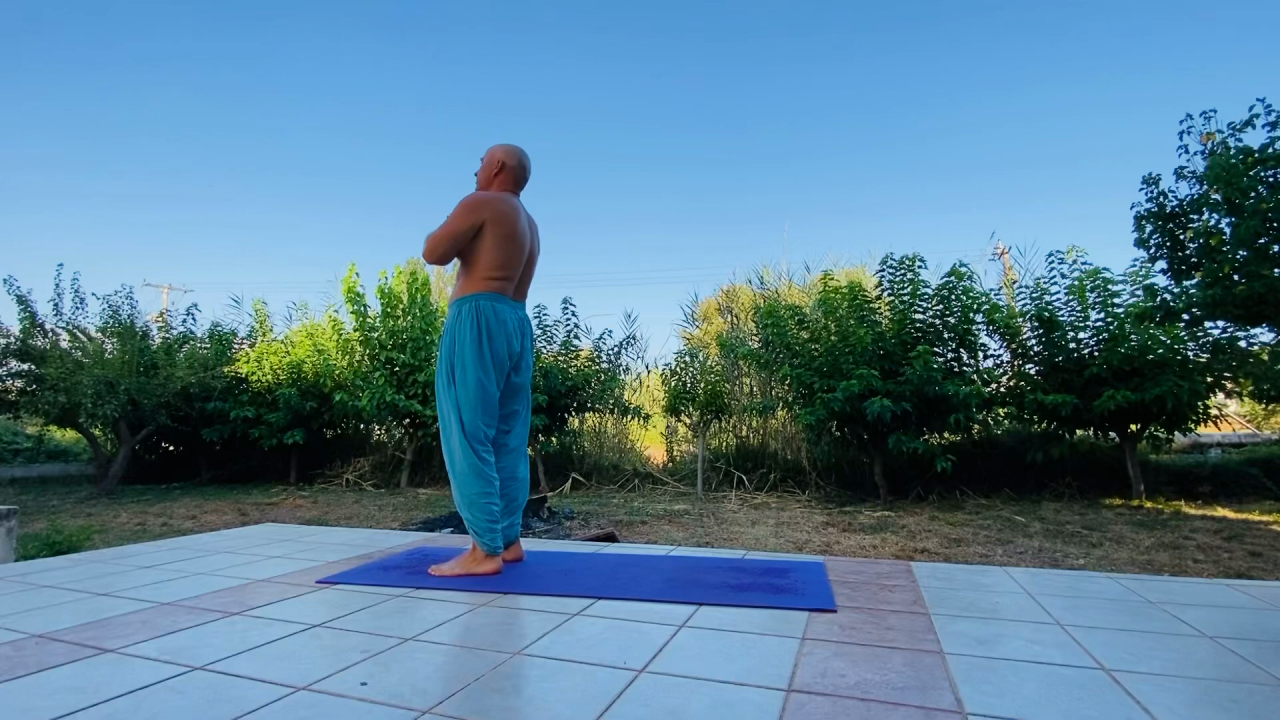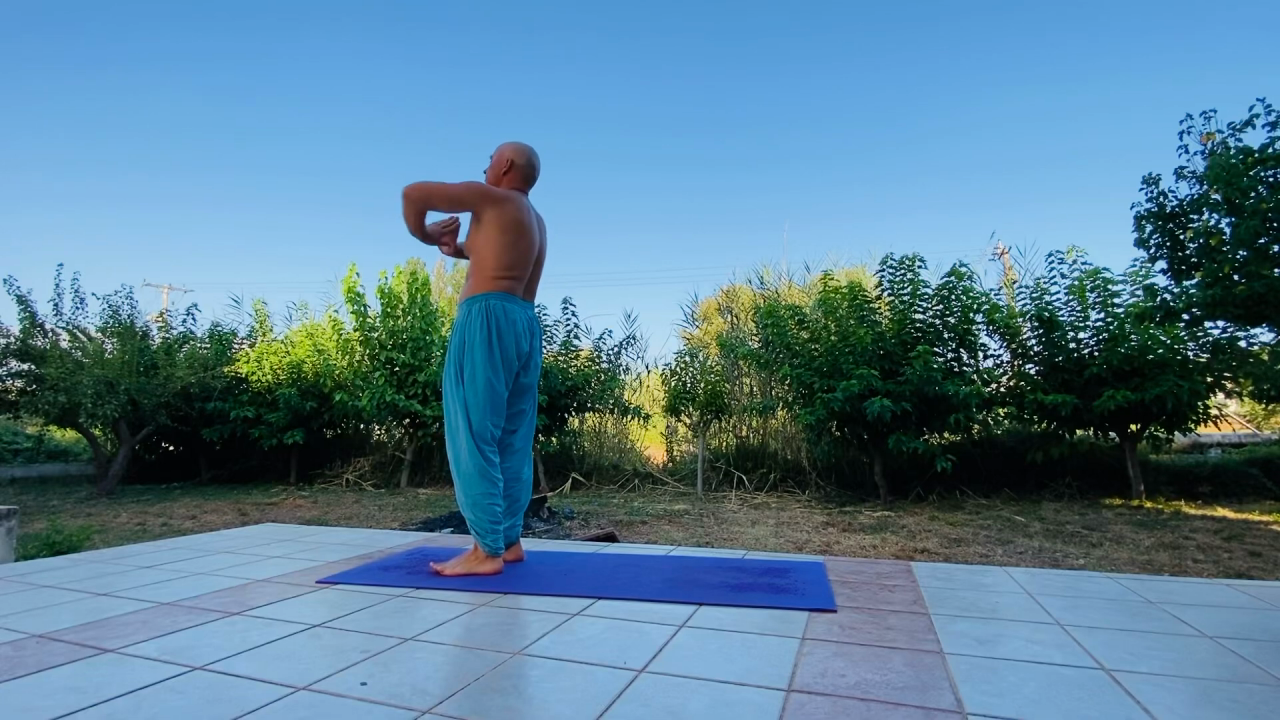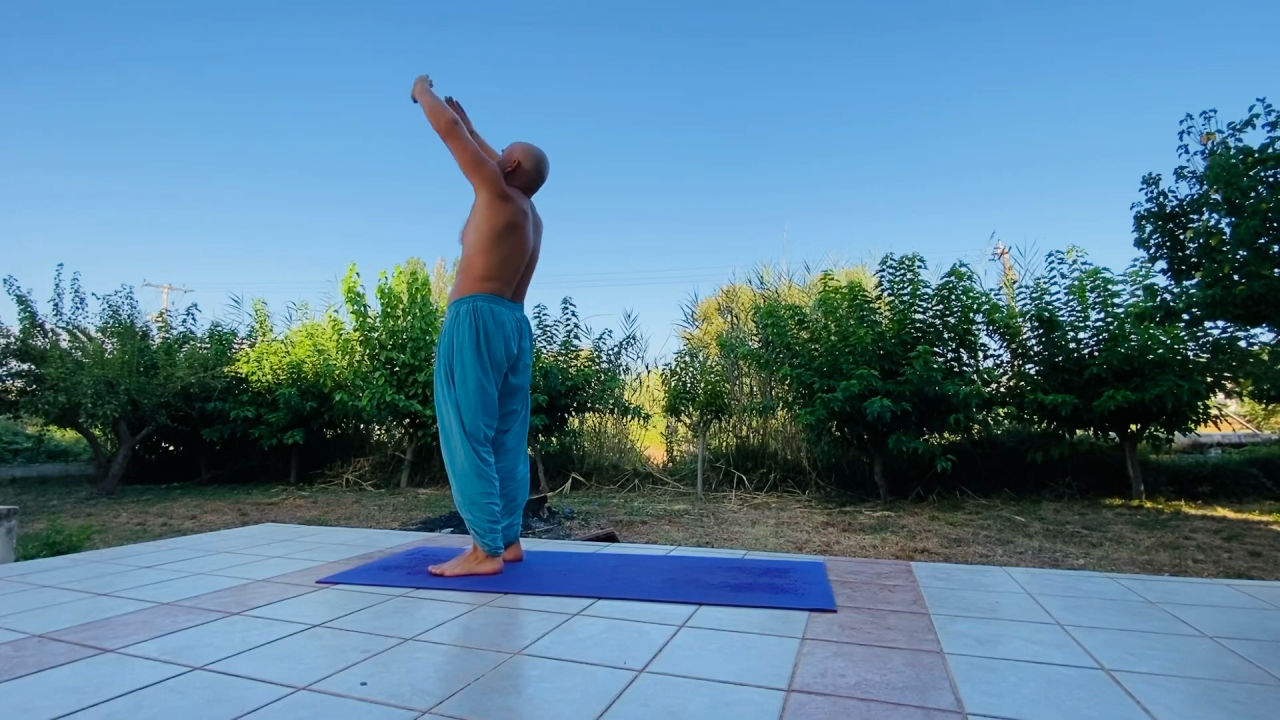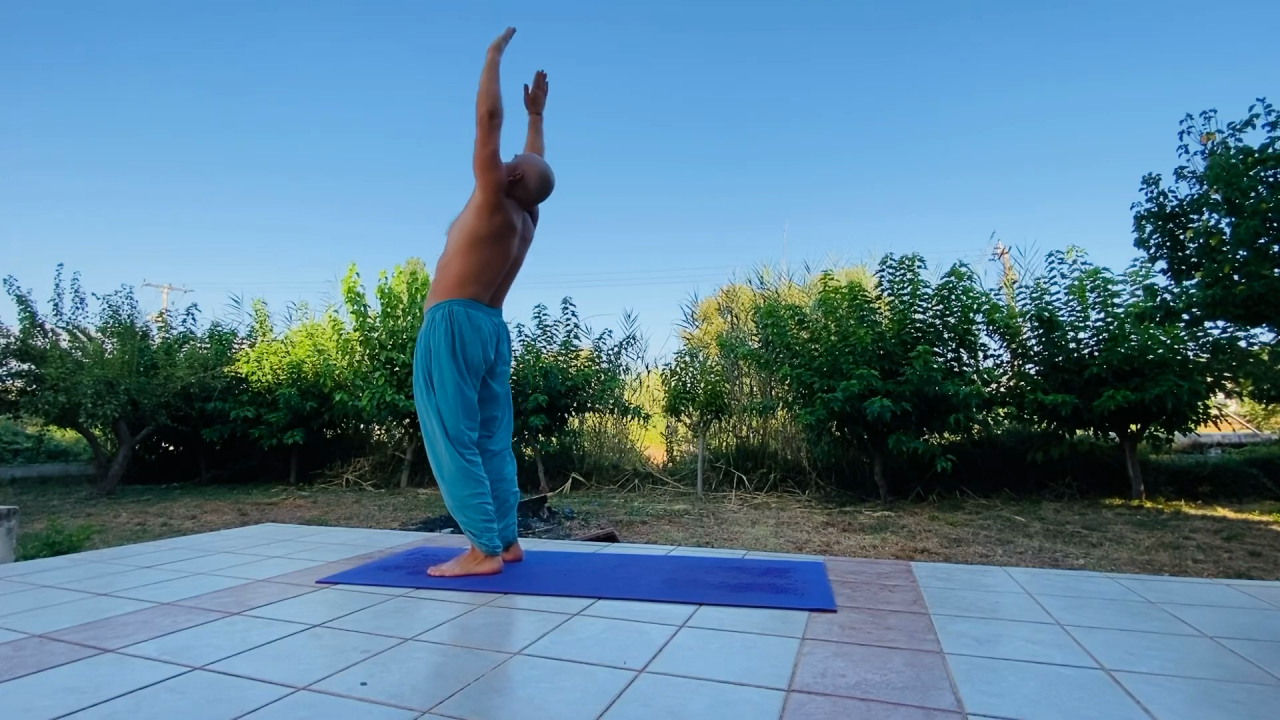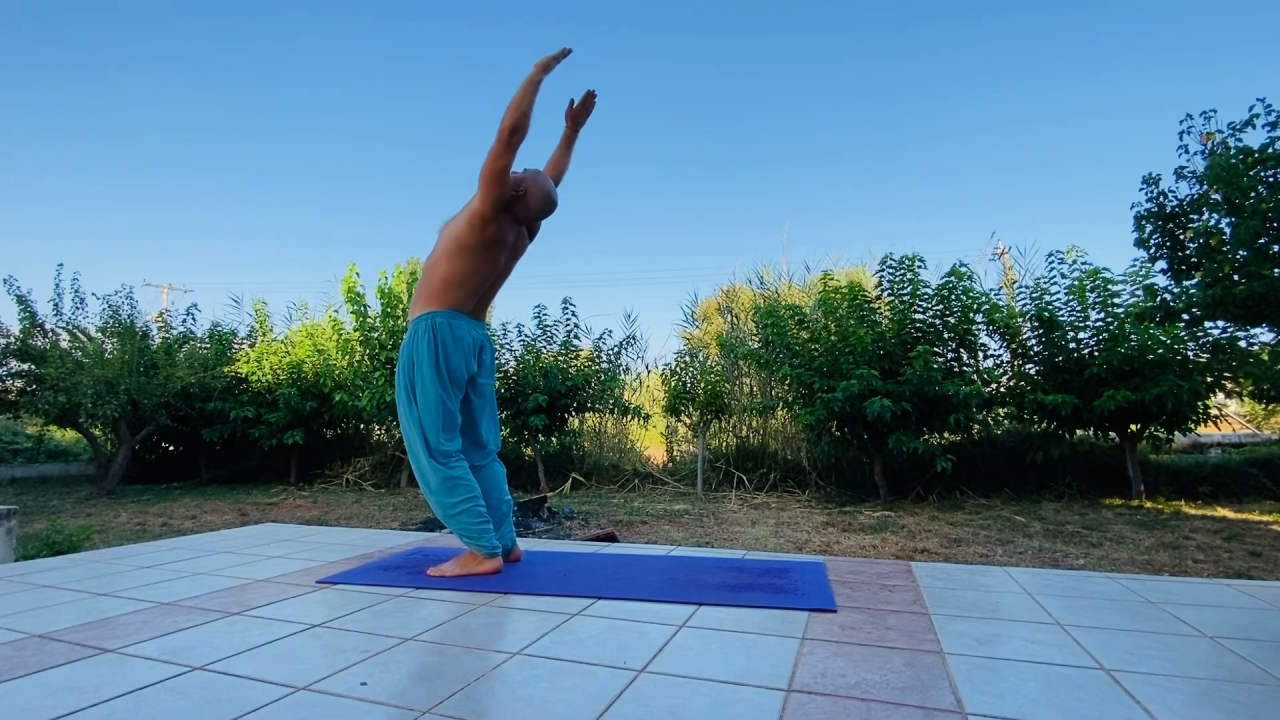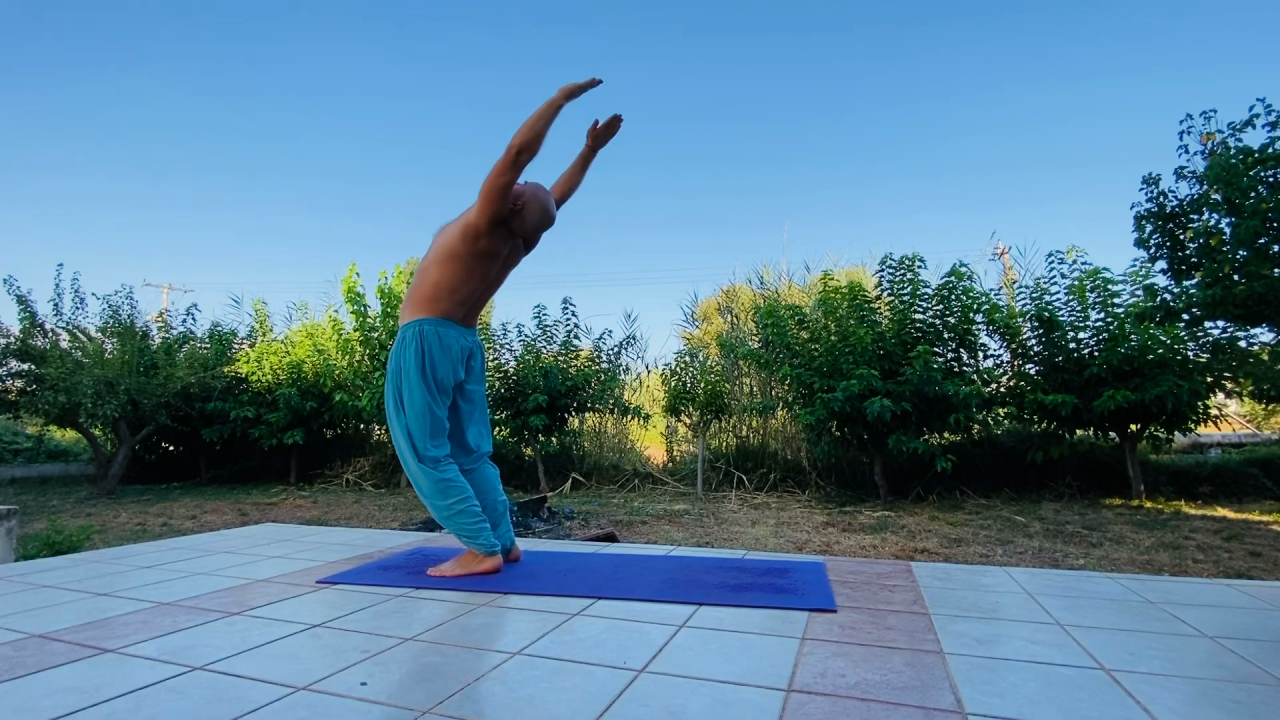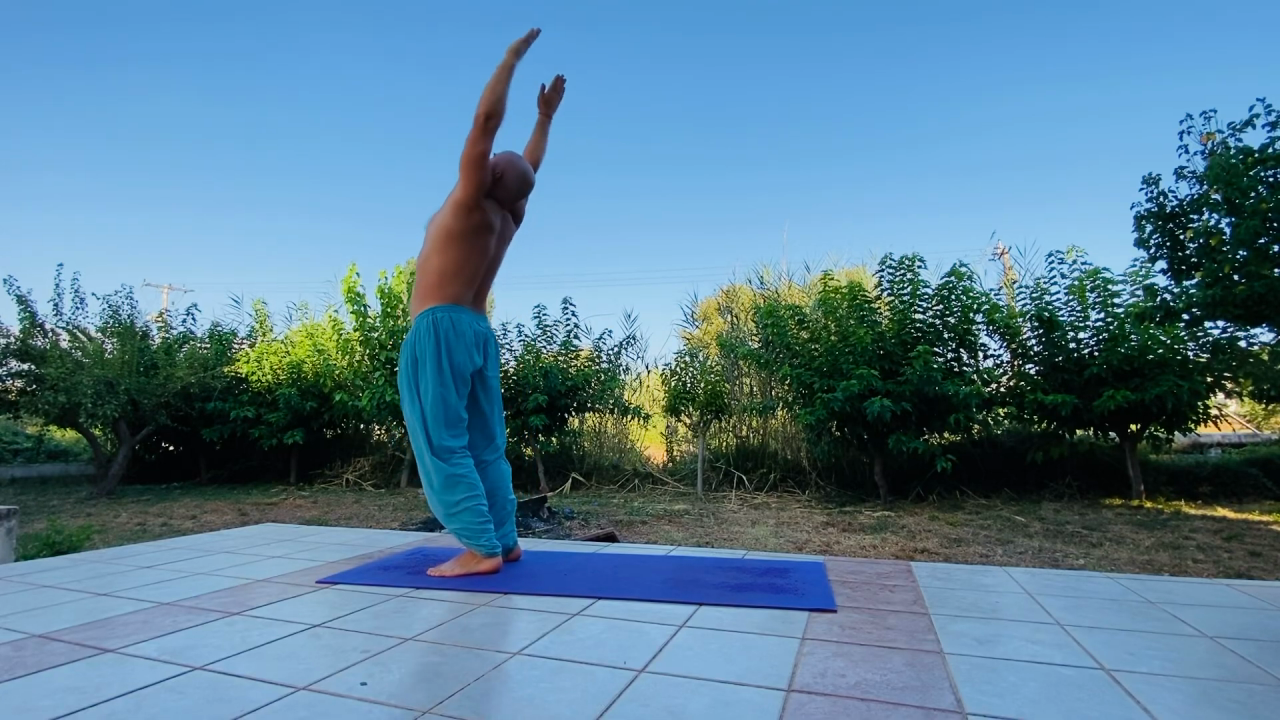
dt=0.4s
person 1, frame 1
left shoulder: (483, 203)
right shoulder: (528, 224)
left elbow: (434, 252)
left wrist: (452, 237)
right wrist: (467, 241)
left hip: (478, 322)
right hip: (515, 325)
left knee: (467, 437)
right knee: (504, 439)
left ankle: (485, 550)
right ankle: (507, 540)
person 1, frame 2
left shoulder: (493, 197)
right shoulder: (531, 217)
left elbow: (420, 192)
left wrist: (421, 229)
right wrist: (456, 244)
left hip: (487, 321)
right hip: (524, 325)
left knee: (473, 437)
right knee: (510, 439)
left ankle: (486, 550)
right ankle: (508, 540)
person 1, frame 3
left shoulder: (500, 193)
right shoulder: (532, 214)
left elbow: (448, 129)
right elbow: (501, 167)
left wrist: (422, 91)
right wrist: (468, 127)
left hip: (477, 322)
right hip: (515, 327)
left knee: (467, 438)
right knee: (505, 441)
left ankle: (486, 550)
right ankle: (507, 541)
person 1, frame 4
left shoulder: (494, 203)
right shoulder: (527, 218)
left elbow: (487, 119)
right elbow: (537, 166)
left wrist: (492, 56)
right wrist: (536, 114)
left hip: (453, 326)
right hip: (491, 330)
left knee: (453, 441)
right knee: (491, 442)
left ankle: (484, 550)
right ankle: (506, 541)
person 1, frame 5
left shoulder: (490, 215)
right shoulder: (524, 231)
left elbow: (509, 134)
right elbow: (552, 179)
left wrist: (538, 73)
right wrist: (571, 132)
left hip: (436, 336)
right hip: (473, 339)
left knee: (435, 449)
right knee: (477, 448)
left ankle: (482, 550)
right ankle: (503, 541)
person 1, frame 6
left shoulder: (485, 226)
right shoulder: (520, 242)
left elbow: (517, 153)
right elbow: (560, 194)
left wrist: (560, 98)
right wrist: (590, 151)
left hip: (425, 342)
right hip: (464, 345)
left knee: (427, 453)
right knee: (468, 452)
left ankle: (482, 548)
right ankle: (502, 540)
person 1, frame 7
left shoulder: (473, 201)
right shoulder: (511, 215)
left elbow: (486, 121)
right elbow: (532, 165)
left wrist: (511, 59)
right wrist: (545, 118)
left hip: (436, 333)
right hip: (476, 332)
left knee: (442, 444)
right knee: (482, 444)
left ankle: (481, 549)
right ankle: (503, 540)
